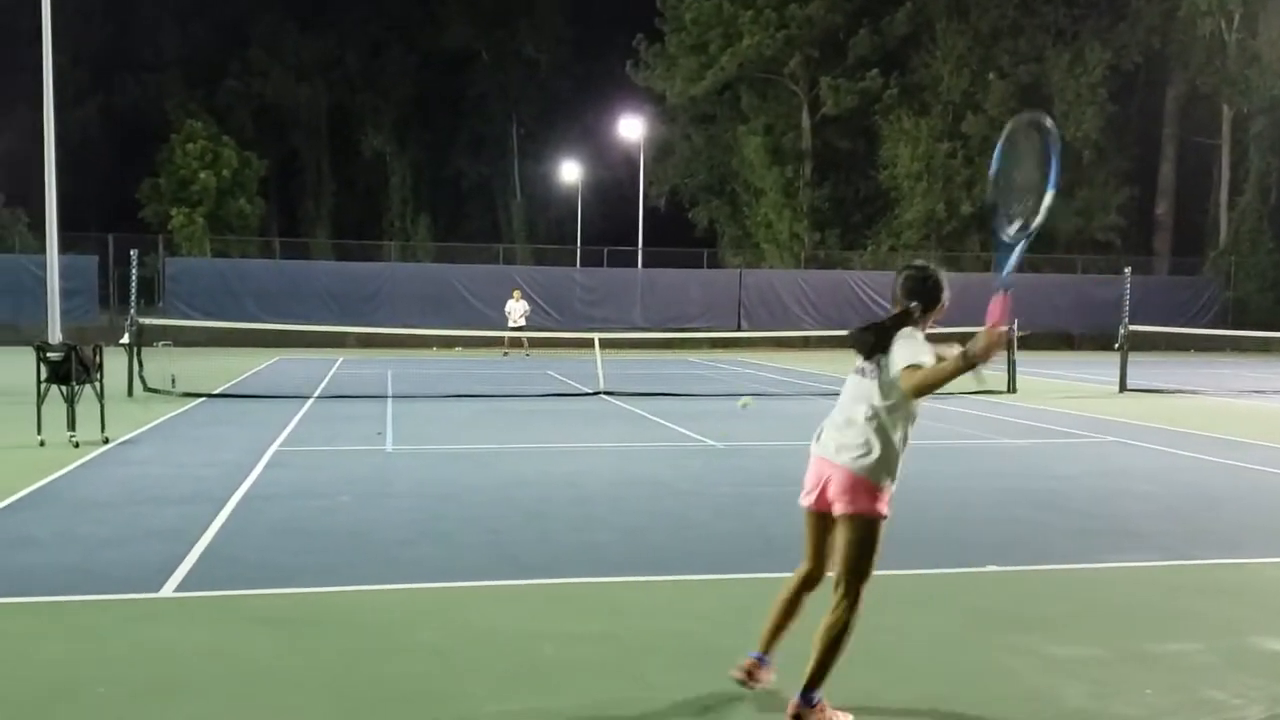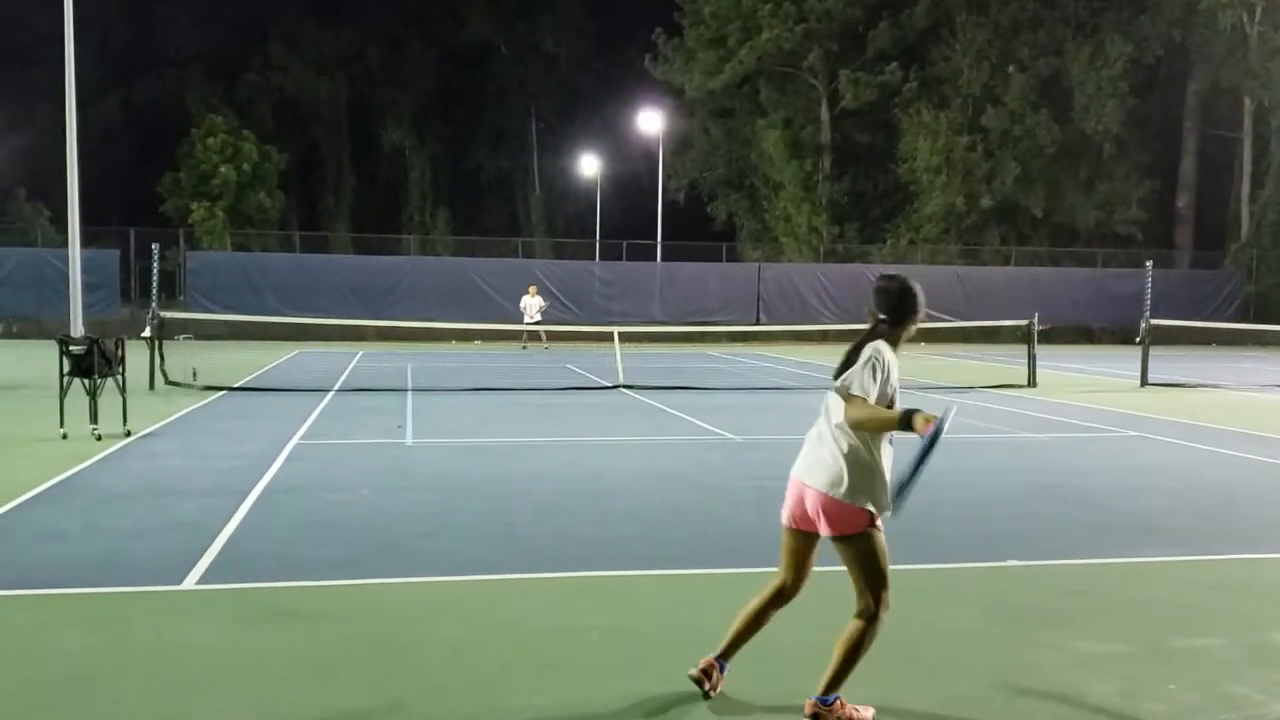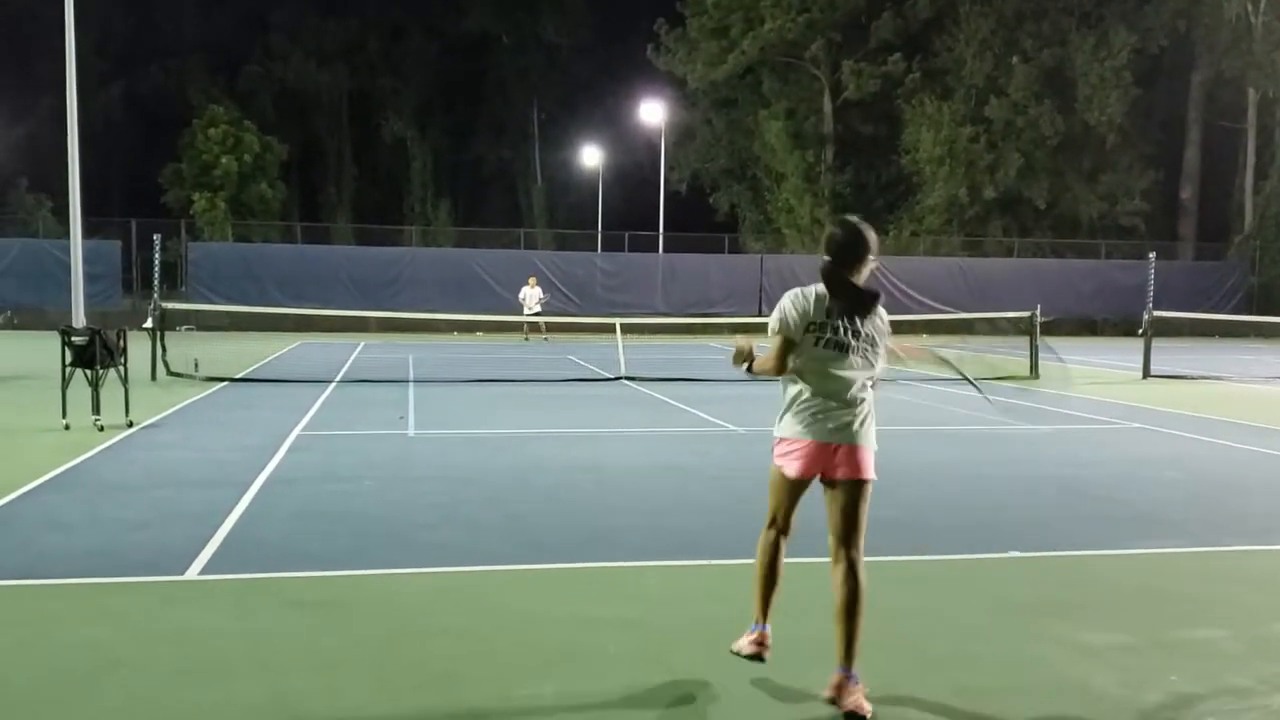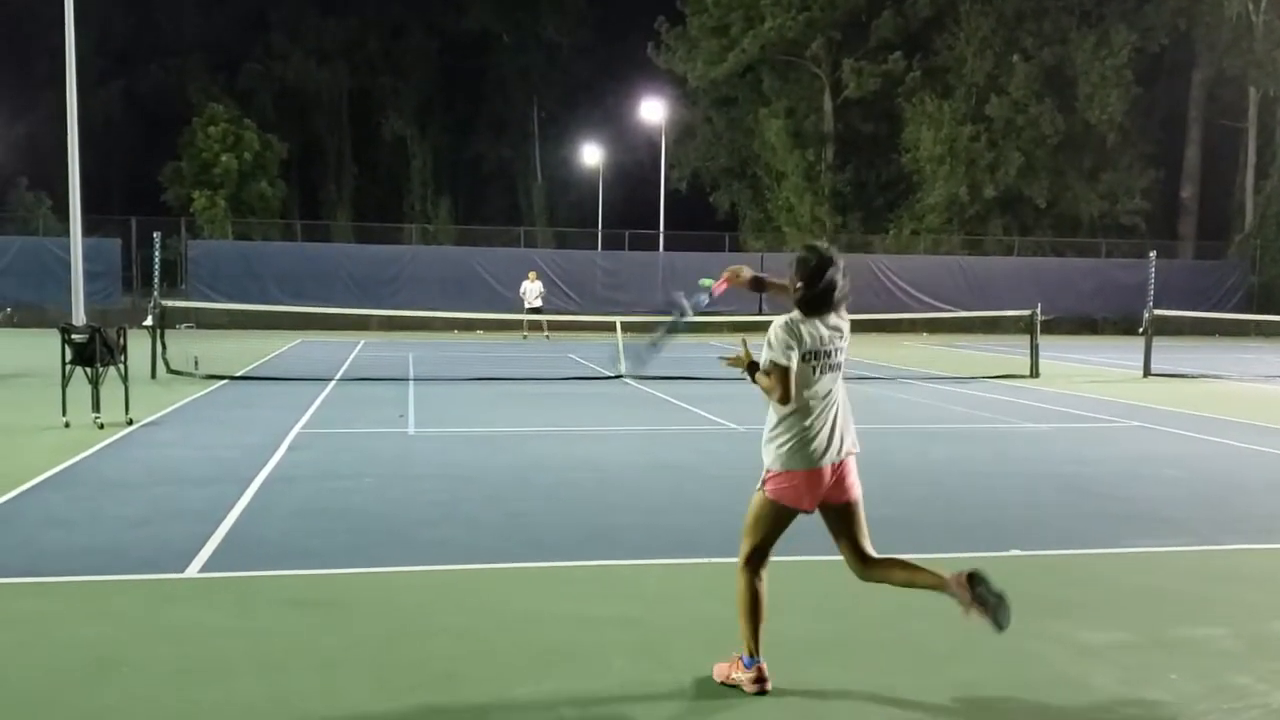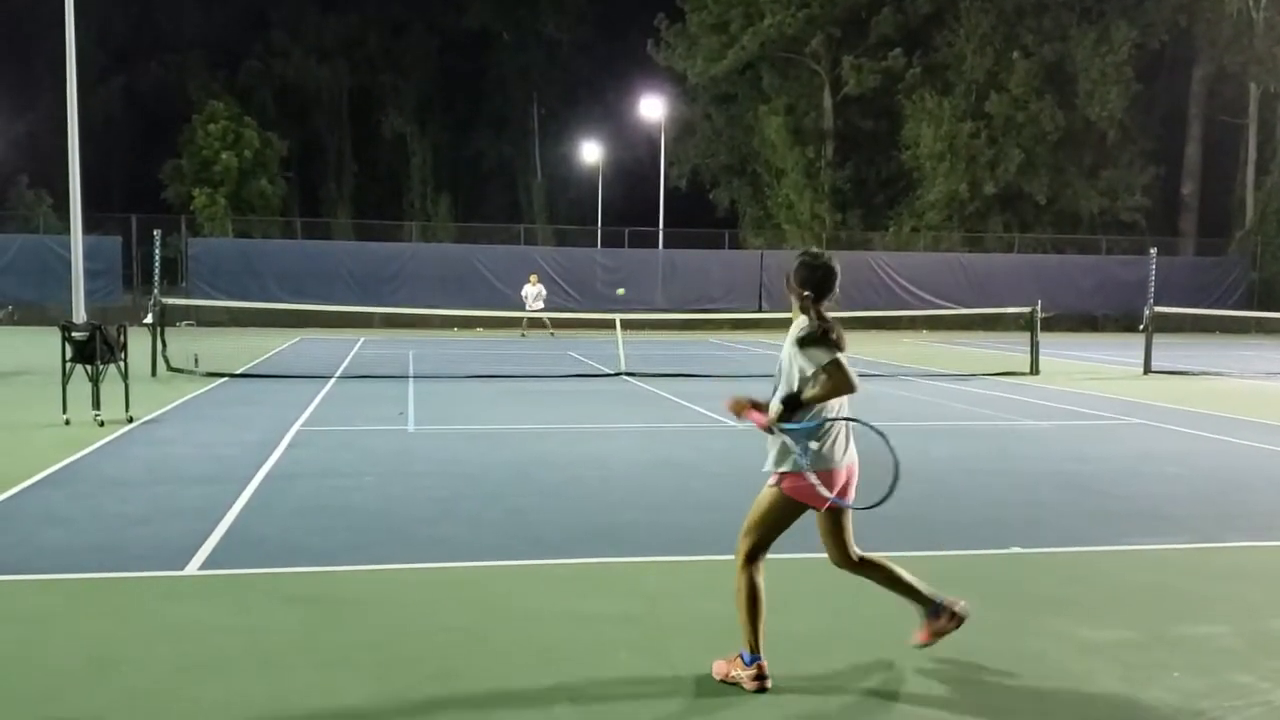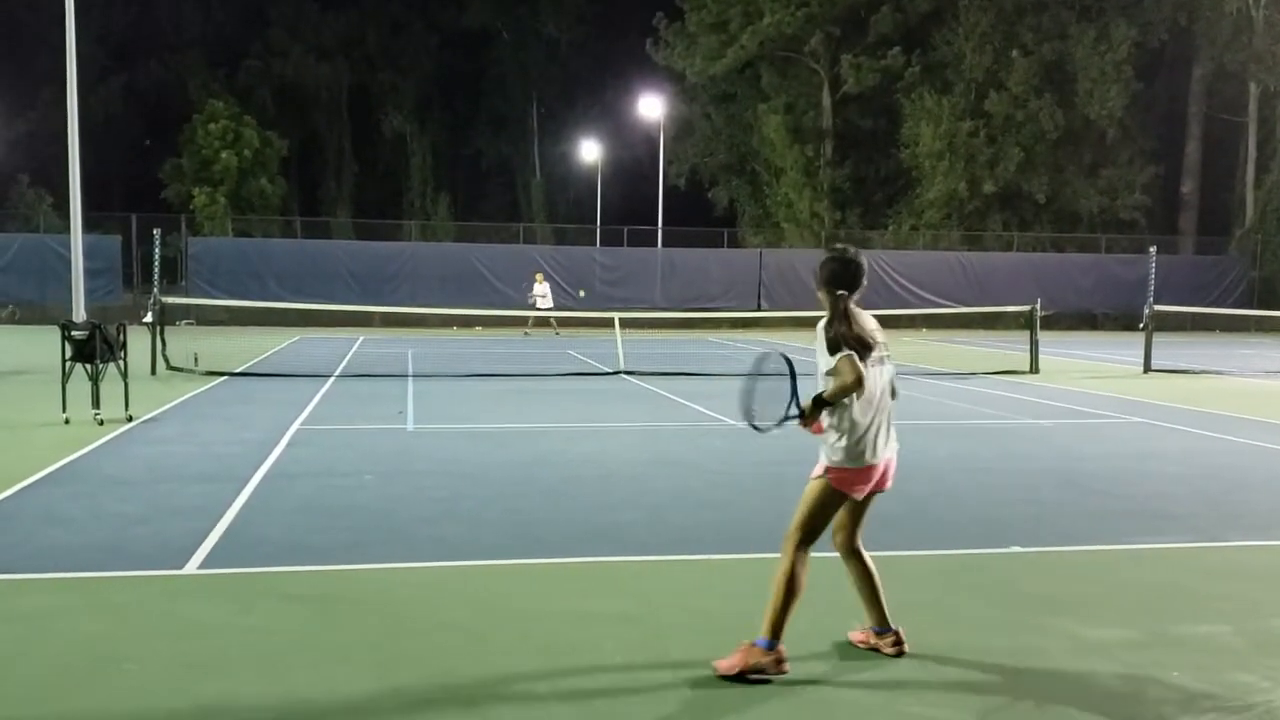
dt=0.2s
person 1, frame 1
left shoulder: (885, 335)
right shoulder: (910, 340)
right elbow: (909, 386)
left wrist: (961, 354)
right wrist: (969, 357)
left hip: (825, 459)
right hip: (858, 474)
left knee: (813, 570)
right knee: (847, 594)
left ankle: (756, 660)
person 1, frame 2
left shoulder: (865, 351)
right shoulder: (879, 357)
right elbow: (860, 419)
right wrist: (904, 420)
left hip: (806, 483)
right hip: (845, 498)
left knee: (786, 586)
right knee: (873, 605)
left ankle: (715, 664)
person 1, frame 3
left shoulder: (798, 299)
right shoulder: (875, 311)
left elbow: (776, 365)
left wrist: (747, 361)
left hip: (799, 438)
right hip: (849, 444)
left knee: (774, 531)
right knee: (848, 558)
left ankle: (759, 632)
person 1, frame 4
left shoulder: (785, 328)
right shoulder: (837, 322)
left elbow: (781, 394)
left wrist: (751, 368)
right wrist: (757, 281)
left hip: (793, 466)
right hip: (838, 462)
left knee: (751, 558)
right knee: (865, 564)
left ankle: (750, 667)
right ankle: (963, 585)
person 1, frame 5
left shoulder: (803, 330)
right shoulder: (823, 328)
left elbow: (843, 383)
left wrist: (793, 403)
right wrist: (765, 407)
left hip: (801, 466)
right hip: (828, 461)
left knee: (747, 554)
right knee: (843, 556)
left ankle: (751, 664)
right ankle: (938, 607)
person 1, frame 6
left shoulder: (831, 326)
right shoulder: (869, 325)
left elbow: (854, 382)
right elbow: (888, 390)
left wrist: (816, 406)
left hip: (848, 457)
right hip: (881, 452)
left knee: (795, 548)
right knee: (847, 543)
left ankle: (765, 649)
right ankle: (884, 632)
